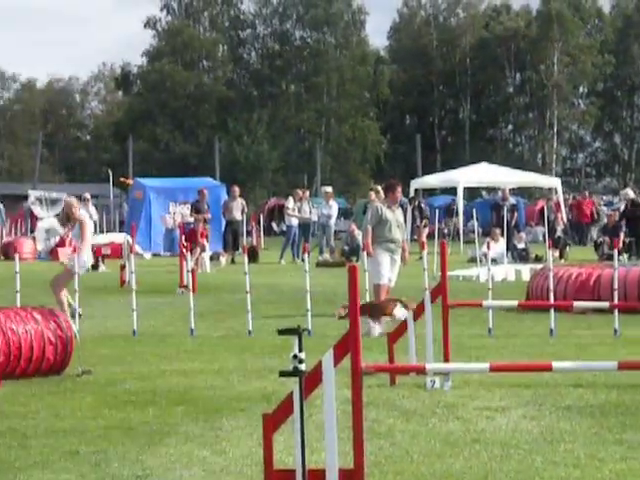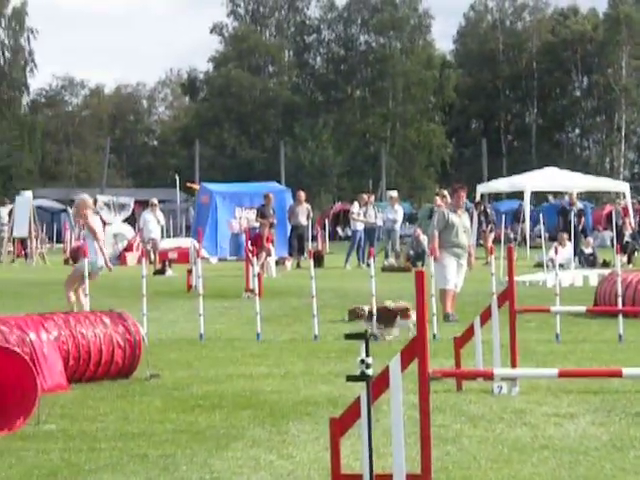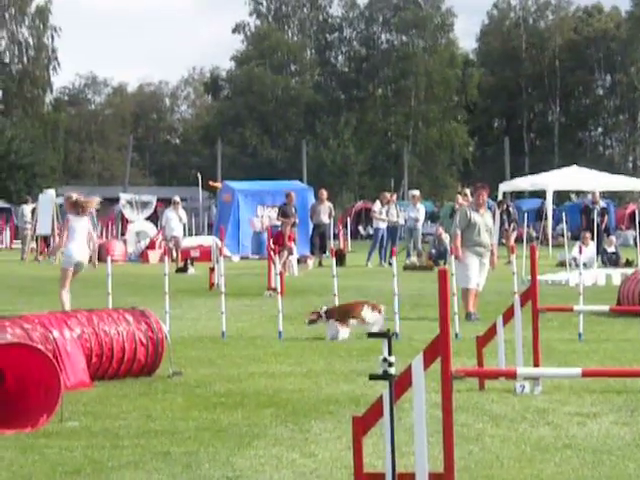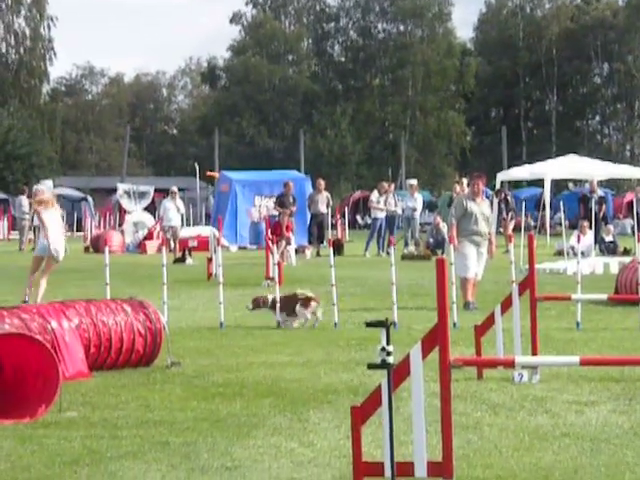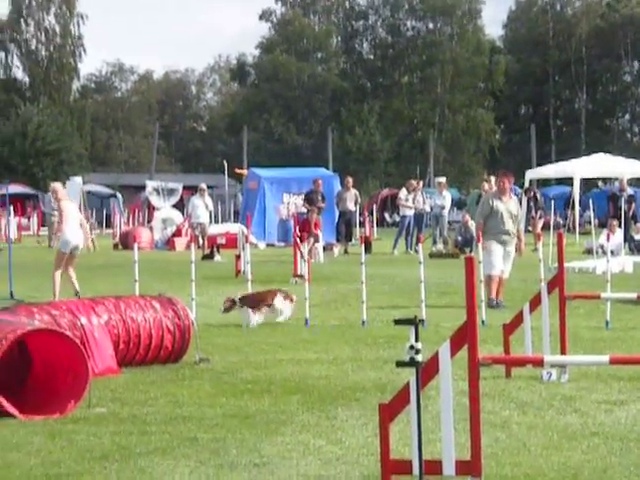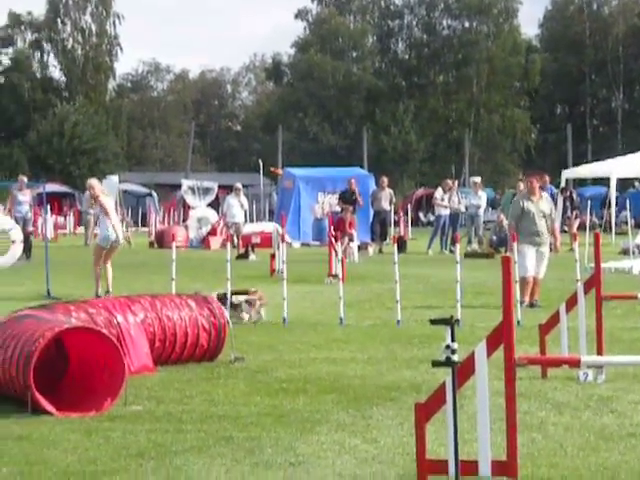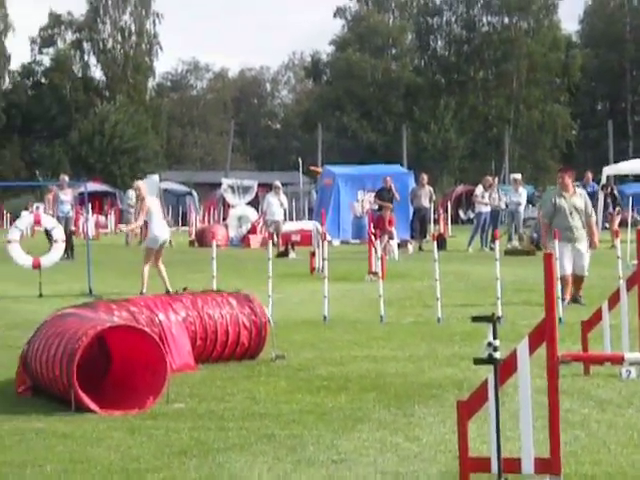
dt=0.3s
person 1, frame 1
left shoulder: (399, 211)
right shoulder: (377, 207)
left elbow: (403, 232)
right elbow: (368, 226)
left wrist: (405, 249)
right wrist: (368, 245)
left hip: (395, 250)
right hip: (381, 249)
left knee: (390, 281)
right knee: (381, 279)
person 1, frame 2
left shoulder: (466, 215)
right shoulder: (443, 212)
left elbow: (469, 236)
right elbow: (435, 231)
left wrist: (471, 254)
right wrist: (435, 249)
left hip: (462, 255)
right hip: (447, 253)
left knee: (456, 286)
right knee: (447, 284)
left ankle: (452, 312)
right ankle: (447, 313)
person 1, frame 3
left shoulder: (488, 214)
right shoulder: (465, 211)
left elbow: (491, 235)
right elbow: (457, 230)
left wrist: (494, 253)
right wrist: (457, 248)
left hip: (484, 254)
right hip: (469, 252)
left knee: (478, 285)
right knee: (469, 283)
left ankle: (474, 311)
right ankle: (469, 312)
person 1, frame 4
left shoulder: (486, 203)
right shoulder: (462, 200)
left elbow: (490, 225)
right elbow: (453, 219)
left wrist: (492, 243)
right wrist: (453, 238)
left hip: (482, 243)
right hip: (466, 241)
left knee: (476, 274)
right knee: (467, 273)
left ankle: (472, 301)
right ankle: (468, 301)
person 1, frame 5
left shoulder: (514, 200)
right shoulder: (489, 198)
left elbow: (519, 222)
right elbow: (480, 219)
left wrist: (521, 241)
right wrist: (479, 237)
left hip: (510, 242)
right hip: (493, 240)
left knee: (503, 273)
right knee: (493, 271)
left ankle: (499, 299)
right ankle: (491, 299)
person 1, frame 6
left shoulder: (547, 199)
right shoulder: (520, 200)
left elbow: (553, 221)
right elbow: (512, 221)
left wrist: (557, 239)
left hip: (543, 242)
right hip: (525, 241)
left knee: (538, 274)
right knee: (526, 273)
left ankle: (534, 299)
right ankle: (524, 300)
person 1, frame 7
left shoulder: (582, 194)
right shoulder: (554, 197)
left elbow: (590, 216)
right elbow: (545, 218)
left wrist: (594, 235)
right wrist: (544, 236)
left hip: (580, 238)
right hip: (561, 239)
left knee: (581, 270)
right knee: (565, 271)
left ankle: (577, 294)
right ankle: (565, 297)
person 2, frame 1
left shoulder: (83, 221)
right shoulder: (74, 220)
left elbow: (84, 243)
left wrist: (75, 258)
left hip: (81, 259)
right hip: (77, 259)
left knee: (58, 288)
right knee: (54, 282)
left ankle: (66, 319)
right ankle: (73, 308)
person 2, frame 2
left shoulder: (89, 221)
right shoulder: (95, 218)
left elbow: (100, 241)
left wrist: (106, 261)
left hip: (92, 259)
right hip: (99, 260)
left knee: (68, 285)
right knee: (79, 290)
person 2, frame 3
left shoulder: (68, 218)
right shoulder: (86, 219)
left elbow: (62, 240)
right elbow: (94, 239)
left wrist: (53, 252)
right wrist: (94, 258)
left hip: (71, 254)
right hip: (84, 255)
left knee: (63, 288)
right knee: (65, 286)
right ankle: (65, 309)
person 2, frame 4
left shoulder: (39, 209)
right shoulder: (56, 208)
left elbow: (45, 228)
right elbow: (63, 229)
left wrist: (50, 246)
left hip: (45, 243)
right hip: (59, 244)
left knee: (33, 273)
right knee: (44, 277)
left ankle: (27, 297)
right ankle: (37, 302)
person 2, frame 5
left shoulder: (61, 204)
right shoulder: (73, 204)
left elbow: (61, 225)
right elbow: (84, 223)
right wrist: (88, 239)
left hip: (67, 238)
right hip: (79, 238)
left knee: (57, 269)
right knee: (68, 267)
left ankle: (55, 298)
right ankle: (76, 289)
person 2, frame 6
left shoulder: (100, 200)
right shoulder: (109, 198)
left elbow: (111, 218)
left wrist: (118, 234)
left hip: (106, 233)
right hip: (117, 233)
left knee: (97, 263)
right knee: (106, 262)
left ankle: (98, 291)
right ankle: (109, 289)
person 2, frame 7
left shoulder: (145, 202)
right shoulder: (155, 199)
left elbow: (139, 222)
left wrist: (126, 229)
left hip: (155, 234)
right hip: (165, 232)
left knee: (146, 263)
right knee: (157, 262)
left ankle: (143, 291)
right ankle: (168, 288)
